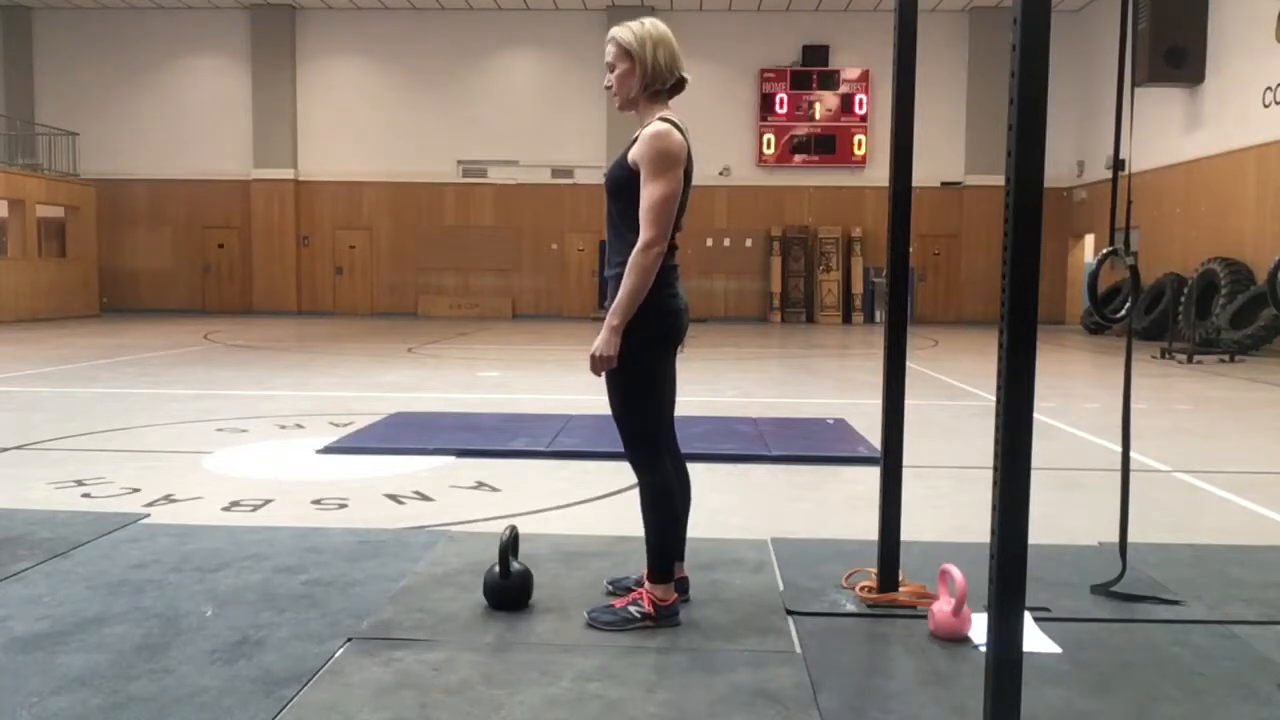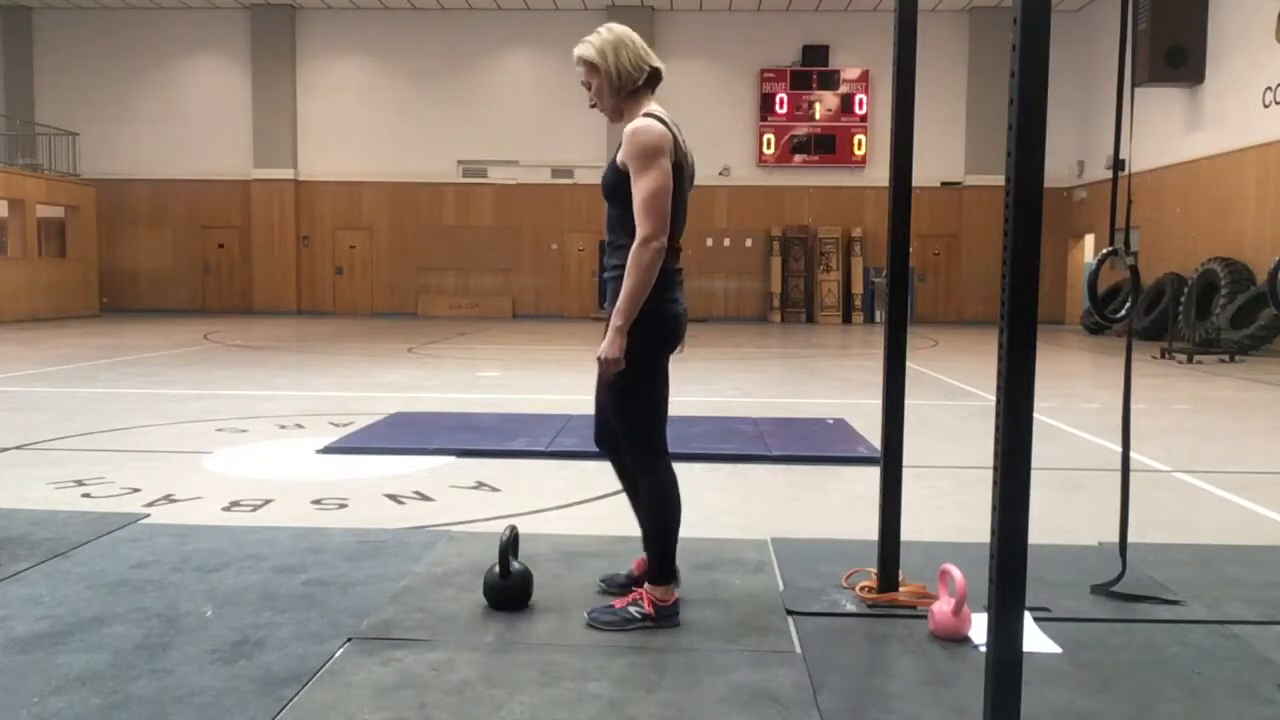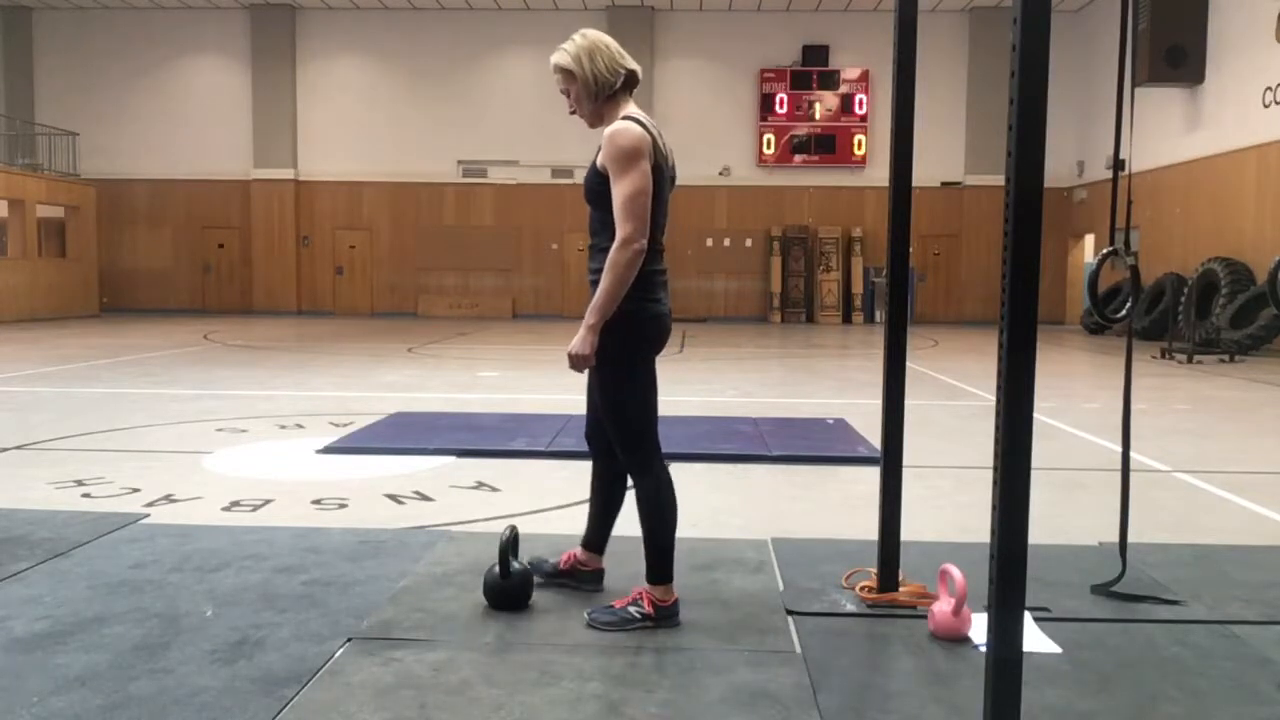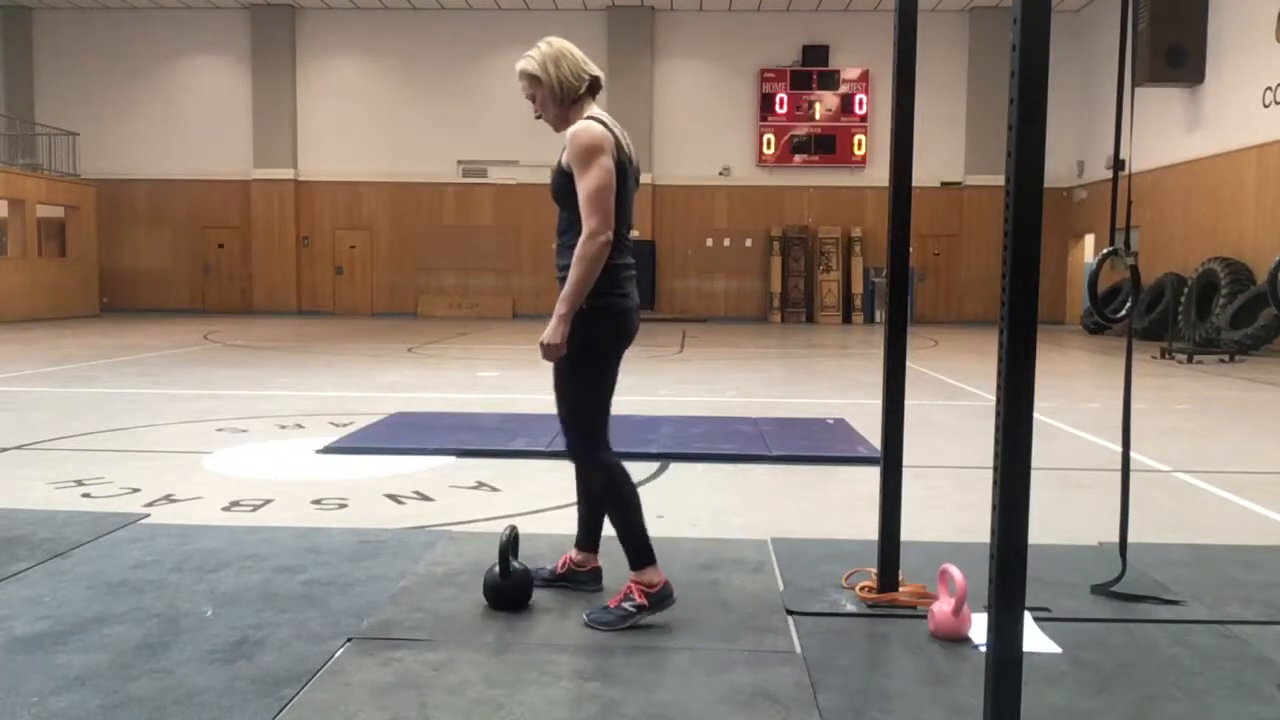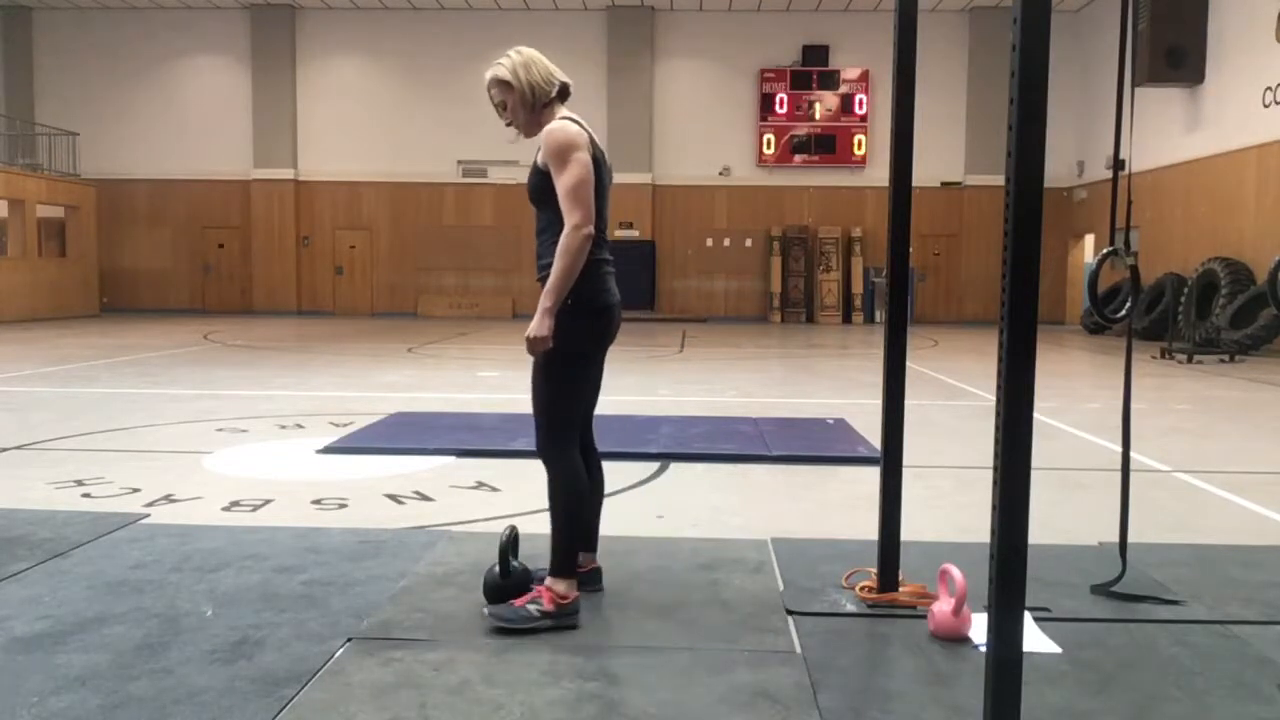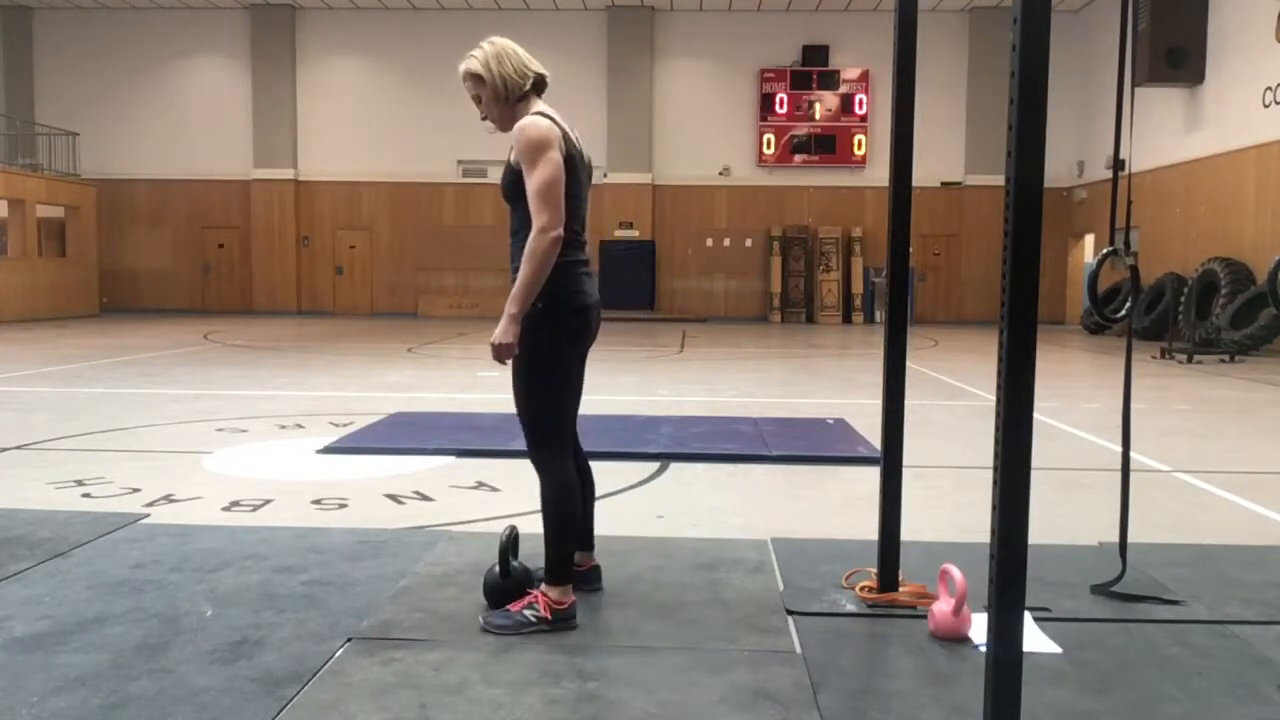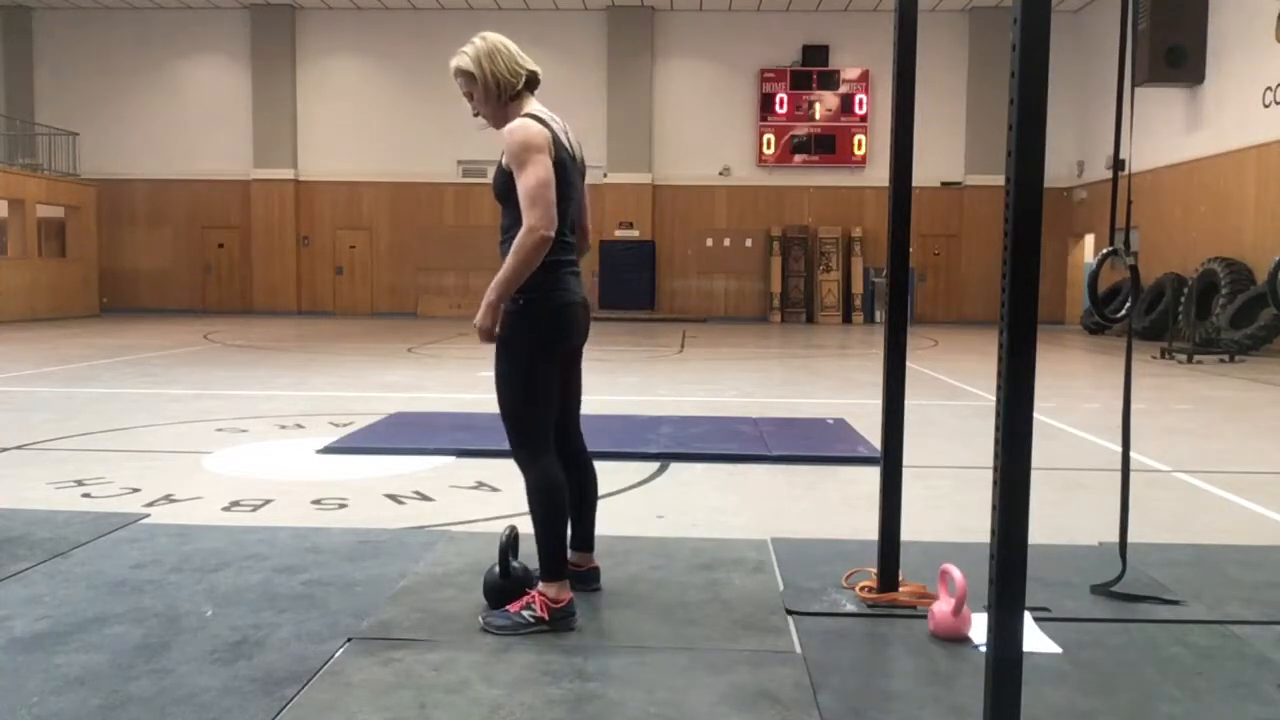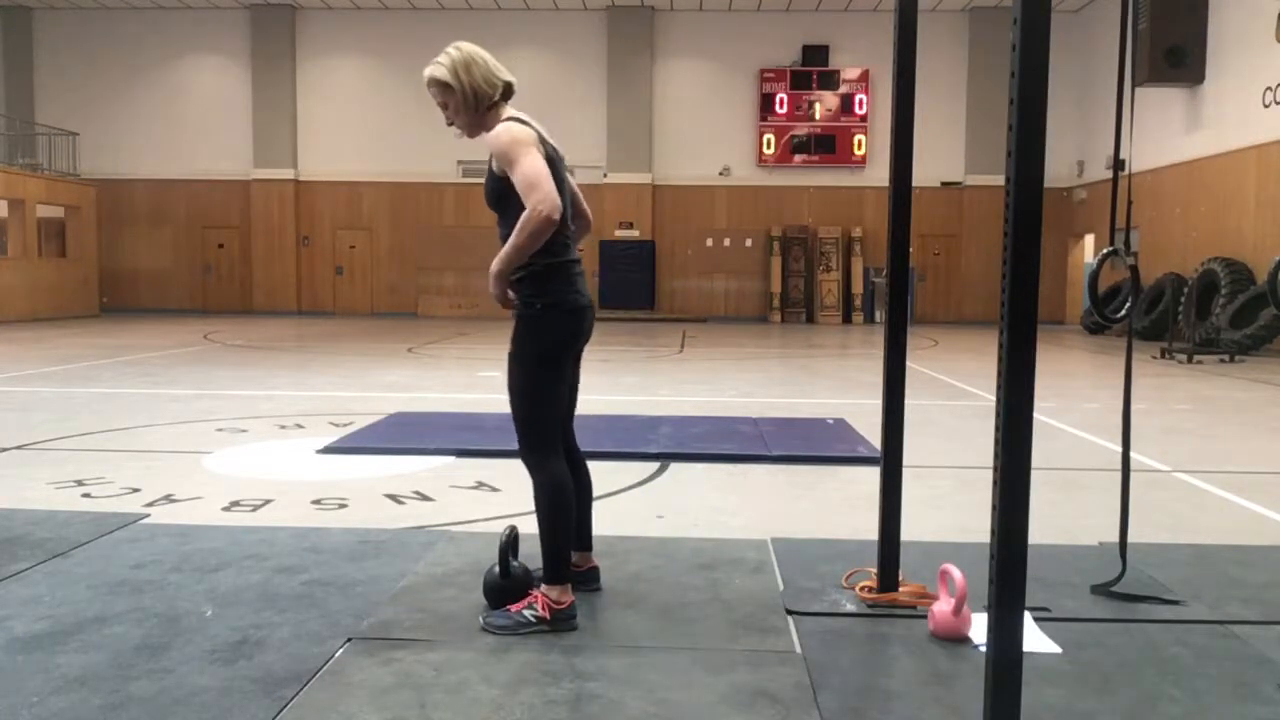
dt=0.4s
person 1, frame 1
left shoulder: (660, 136)
right shoulder: (656, 133)
left elbow: (651, 243)
left wrist: (612, 326)
left hip: (644, 315)
right hip: (652, 311)
left knee: (648, 452)
right knee: (659, 448)
left ankle: (660, 595)
right ankle: (669, 571)
person 1, frame 2
left shoulder: (644, 131)
right shoulder: (659, 129)
left elbow: (650, 240)
left wrist: (617, 328)
left hip: (643, 314)
right hip: (649, 308)
left knee: (643, 451)
right knee: (615, 439)
left ankle: (660, 594)
right ankle: (656, 560)
person 1, frame 3
left shoulder: (623, 134)
right shoulder: (639, 131)
left elbow: (630, 242)
left wrist: (590, 326)
left hip: (627, 315)
right hip: (633, 310)
left knee: (639, 453)
right knee: (605, 441)
left ankle: (660, 595)
right ankle: (588, 558)
person 1, frame 4
left shoulder: (586, 134)
right shoulder: (606, 133)
left elbow: (596, 235)
left wrist: (560, 316)
left hip: (596, 307)
right hip: (611, 302)
left knee: (589, 444)
right knee: (586, 438)
left ankle: (648, 580)
right ankle: (584, 558)
person 1, frame 5
left shoulder: (560, 133)
right shoulder: (572, 136)
left elbow: (579, 228)
left wrist: (546, 311)
left hip: (578, 305)
right hip: (589, 302)
left knee: (557, 443)
right knee: (576, 438)
left ankle: (562, 590)
right ankle: (583, 559)
person 1, frame 6
left shoulder: (533, 129)
right shoulder: (559, 130)
left elbow: (547, 231)
left wrist: (512, 316)
left hip: (552, 306)
right hip: (574, 301)
left knee: (549, 450)
right knee: (562, 443)
left ankle: (557, 596)
right ankle: (581, 560)
person 1, frame 7
left shoulder: (523, 132)
right shoulder: (557, 130)
left elbow: (537, 230)
left wrist: (492, 302)
left hip: (536, 308)
right hip: (567, 301)
left knee: (533, 449)
right knee: (565, 440)
left ankle: (553, 595)
right ankle: (581, 560)
person 1, frame 8
left shoulder: (507, 135)
right shoulder: (526, 134)
left elbow: (543, 211)
right elbow: (581, 220)
left wrist: (502, 267)
left hip: (547, 307)
right hip: (563, 300)
left knee: (540, 450)
right knee: (559, 440)
left ankle: (556, 596)
right ankle: (580, 561)
